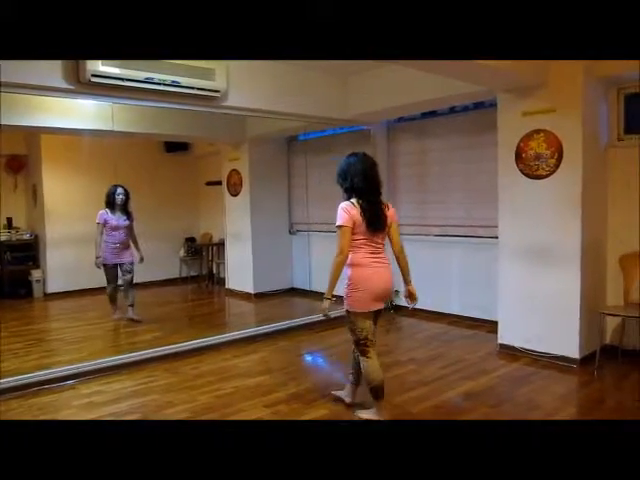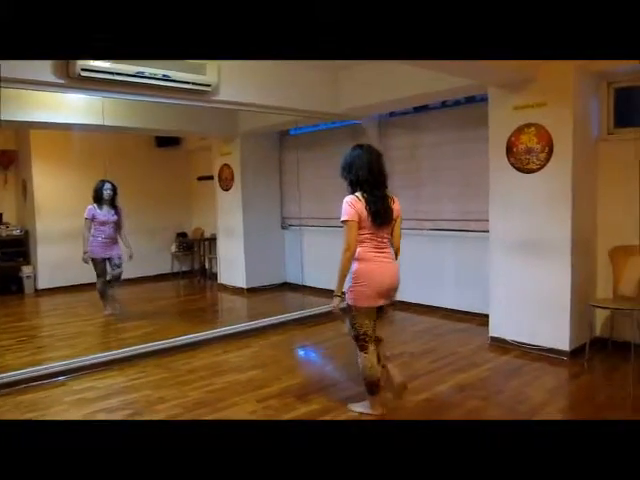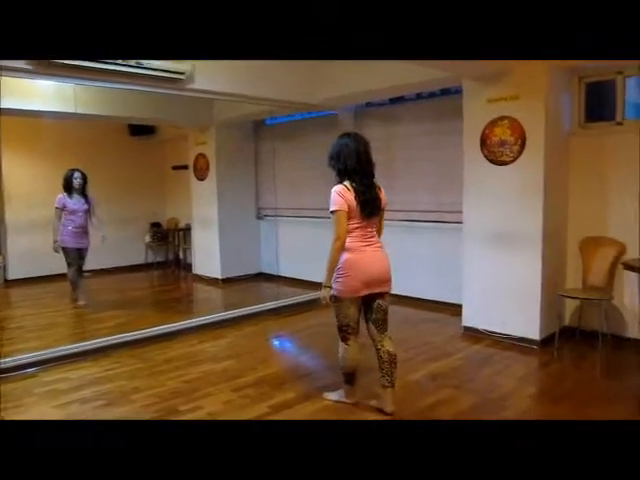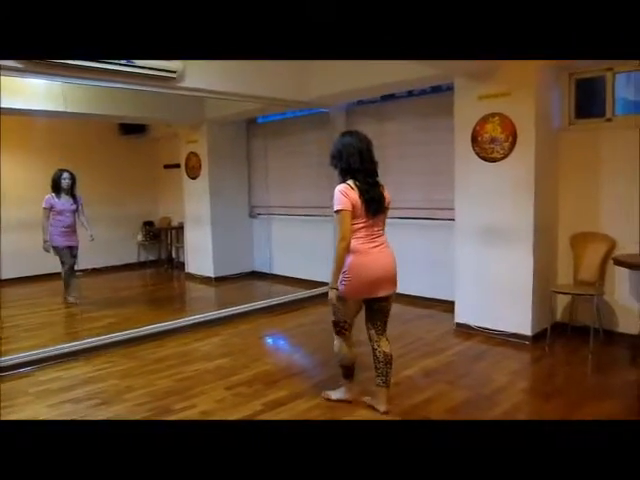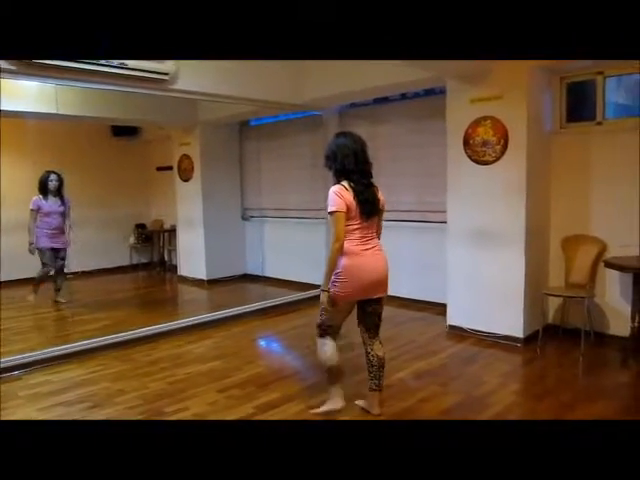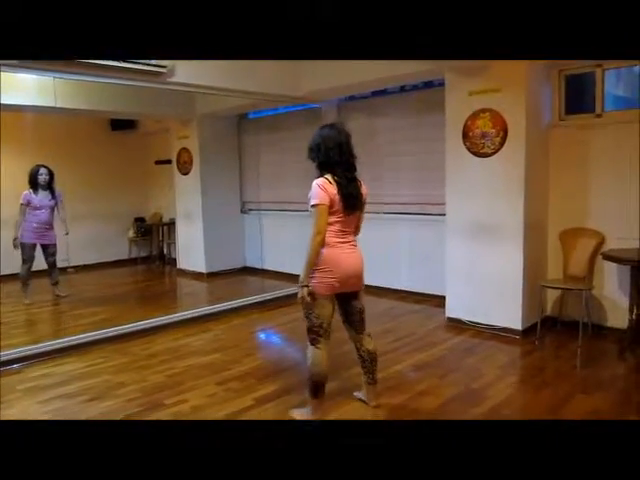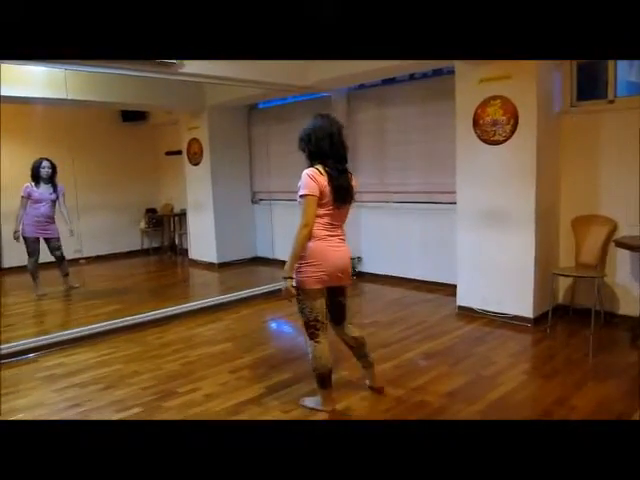
dt=0.3s
person 1, frame 1
left shoulder: (347, 208)
right shoulder: (386, 209)
left elbow: (342, 254)
right elbow: (399, 250)
left wrist: (328, 294)
right wrist: (408, 283)
left hip: (362, 282)
right hip: (383, 279)
left knee: (366, 347)
right knee: (363, 340)
left ankle: (379, 410)
right ankle: (350, 391)
person 1, frame 2
left shoulder: (352, 202)
right shoulder: (392, 202)
left elbow: (349, 249)
right elbow: (396, 246)
left wrist: (338, 291)
left hip: (365, 276)
right hip: (389, 274)
left knee: (364, 342)
right knee: (367, 334)
left ankle: (373, 403)
right ankle: (391, 375)
person 1, frame 3
left shoulder: (340, 191)
right shoulder: (378, 191)
left elbow: (339, 239)
left wrist: (327, 282)
left hip: (353, 268)
right hip: (380, 264)
left knee: (348, 335)
right knee: (381, 334)
left ankle: (348, 393)
right ankle: (387, 398)
person 1, frame 4
left shoulder: (344, 191)
right shoulder: (380, 190)
left elbow: (344, 240)
left wrist: (333, 283)
left hip: (360, 267)
right hip: (386, 263)
left knee: (341, 328)
right knee: (378, 332)
left ankle: (349, 386)
right ankle: (381, 397)
person 1, frame 5
left shoulder: (338, 192)
right shoulder: (375, 191)
left elbow: (338, 242)
left wrist: (325, 286)
left hip: (352, 270)
right hip: (378, 266)
left knee: (325, 332)
right knee: (372, 336)
left ankle: (336, 395)
right ankle: (374, 400)
person 1, frame 6
left shoulder: (322, 185)
right shoulder: (358, 185)
left elbow: (319, 236)
left wrist: (304, 280)
left hip: (327, 266)
right hip: (353, 262)
left knee: (317, 339)
right knee: (358, 330)
left ankle: (315, 408)
right ankle: (371, 391)
person 1, frame 7
left shoulder: (311, 175)
right shoulder: (347, 177)
left elbow: (306, 227)
left wrist: (288, 271)
left hip: (315, 259)
right hip: (341, 256)
left knee: (316, 332)
right knee: (340, 322)
left ankle: (326, 398)
right ankle: (373, 376)
person 2, frame 1
left shoulder: (128, 214)
right shoulder: (103, 214)
left elbow: (132, 234)
right elbow: (99, 236)
left wrist: (139, 251)
right wrist: (98, 255)
left hip: (125, 251)
right hip: (109, 252)
left knee: (129, 280)
right knee: (112, 284)
left ankle: (130, 311)
right ankle: (115, 310)
person 2, frame 2
left shoulder: (117, 209)
right shoulder: (92, 209)
left elbow: (120, 229)
right elbow: (87, 231)
left wrist: (128, 247)
right wrist: (85, 251)
left hip: (113, 246)
right hip: (97, 247)
left knee: (118, 273)
right knee: (101, 277)
left ankle: (109, 292)
right ankle: (106, 305)
person 2, frame 3
left shoulder: (87, 198)
right shoulder: (62, 198)
left elbow: (92, 217)
right elbow: (57, 220)
right wrist: (55, 239)
left hip: (83, 236)
right hip: (68, 236)
left knee: (80, 267)
right knee: (73, 267)
left ankle: (75, 293)
right ankle: (79, 296)
person 2, frame 4
left shoulder: (76, 198)
right shoulder: (50, 199)
left elbow: (81, 216)
right elbow: (45, 220)
left wrist: (89, 230)
right wrist: (46, 239)
left hip: (72, 235)
right hip: (57, 235)
left knee: (71, 264)
right knee: (67, 263)
left ankle: (68, 293)
right ankle: (68, 292)
person 2, frame 5
left shoulder: (64, 200)
right shoulder: (37, 200)
left elbow: (67, 219)
right elbow: (32, 222)
left wrist: (67, 235)
right wrist: (31, 241)
left hip: (59, 237)
right hip: (43, 237)
left knee: (60, 267)
right knee: (48, 266)
left ankle: (57, 294)
right ankle: (34, 290)
person 2, frame 6
left shoulder: (55, 194)
right shoulder: (27, 195)
left elbow: (61, 211)
right elbow: (21, 216)
left wrist: (65, 226)
right wrist: (16, 236)
left hip: (48, 232)
right hip: (30, 232)
left knee: (52, 262)
right knee: (27, 264)
left ankle: (56, 289)
right ankle: (26, 295)
person 2, frame 7
left shoulder: (58, 188)
right shoulder: (28, 188)
left elbow: (62, 207)
right elbow: (22, 209)
left wrist: (69, 225)
right wrist: (17, 228)
left hip: (49, 226)
right hip: (31, 226)
left knee: (59, 254)
right knee: (33, 257)
left ankle: (67, 282)
right ankle: (37, 287)
